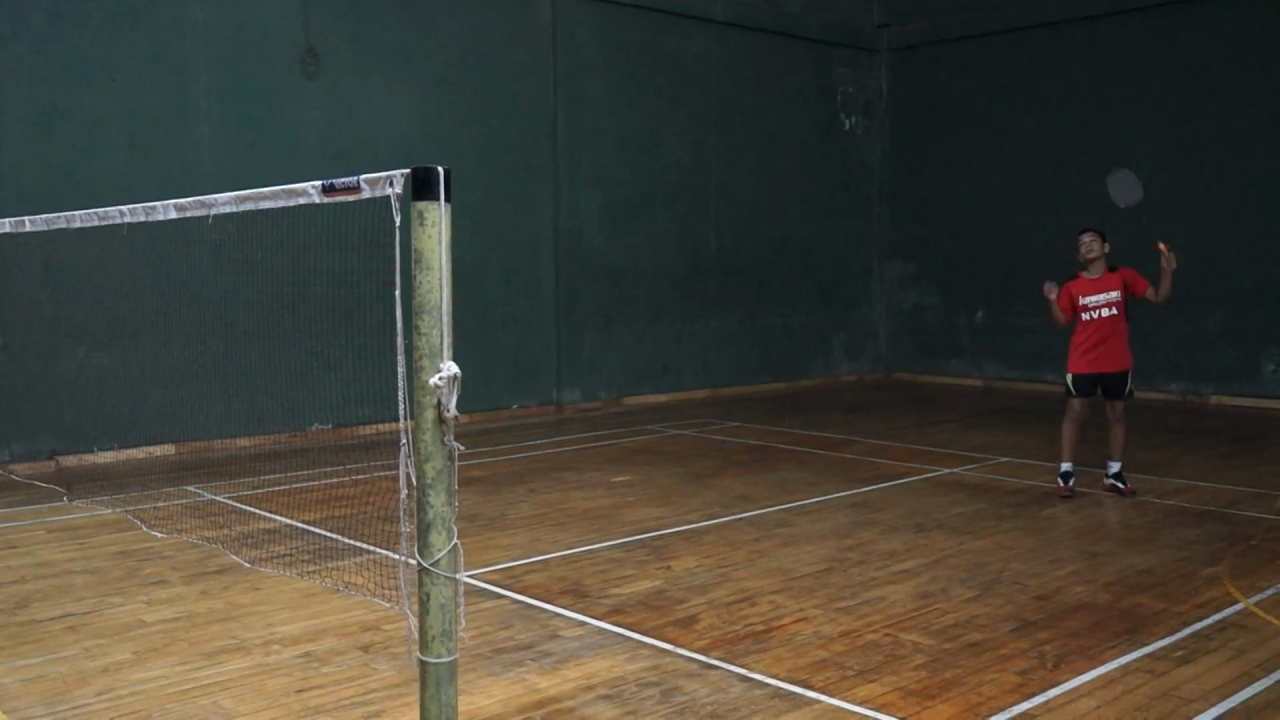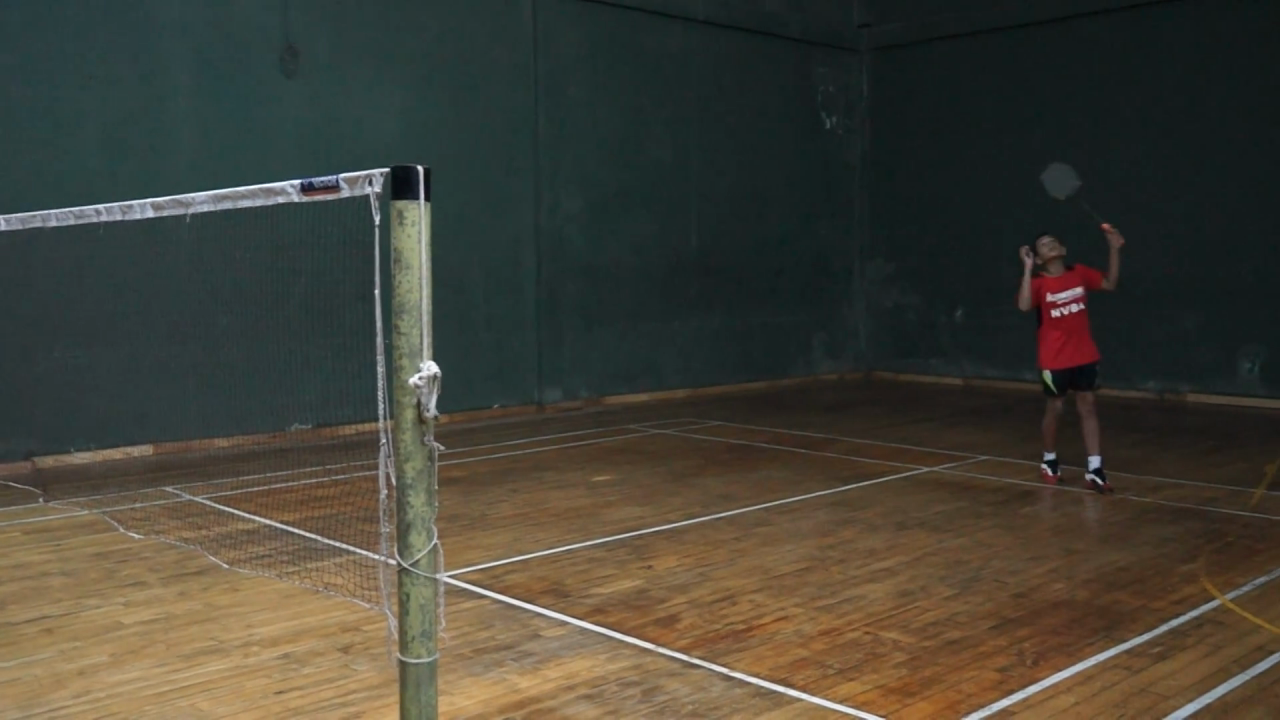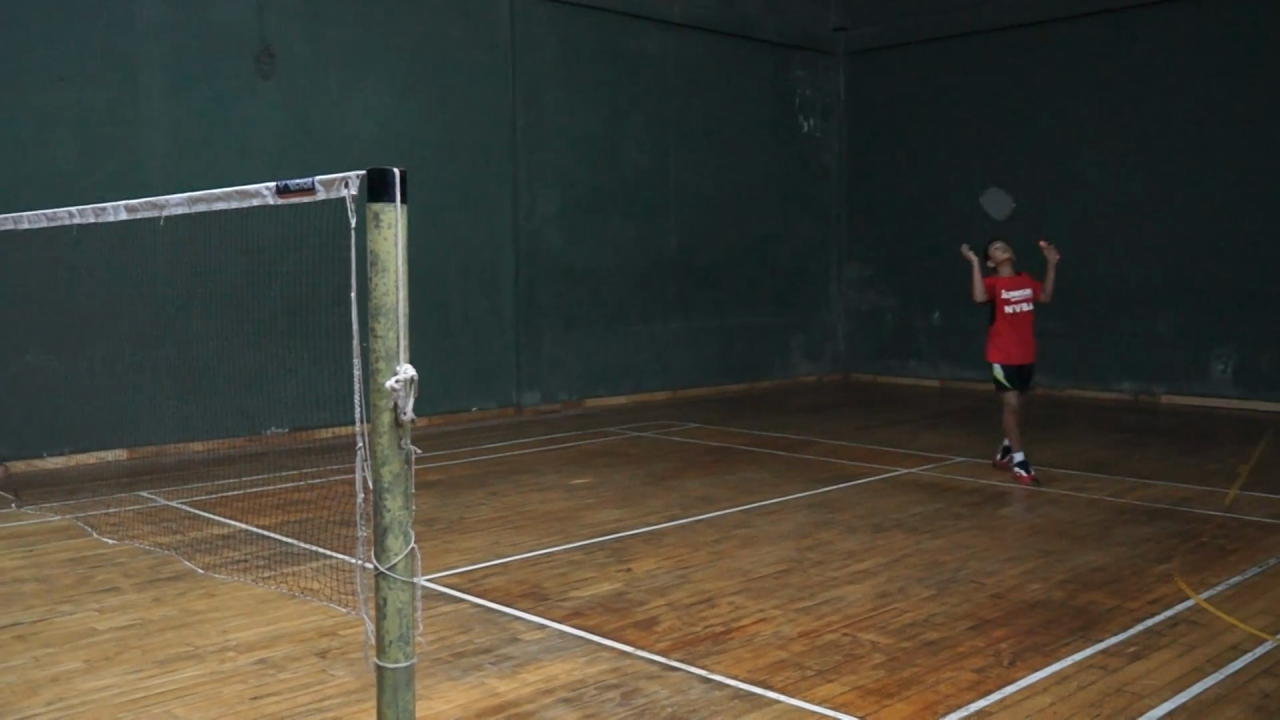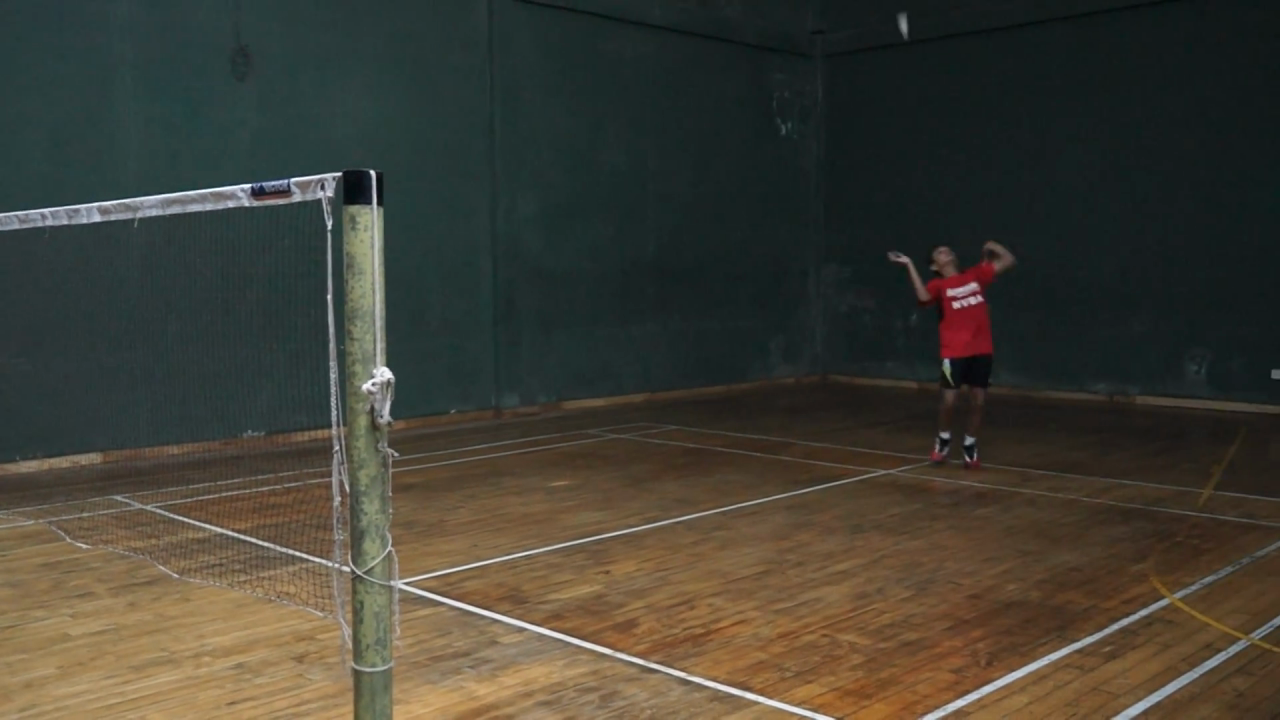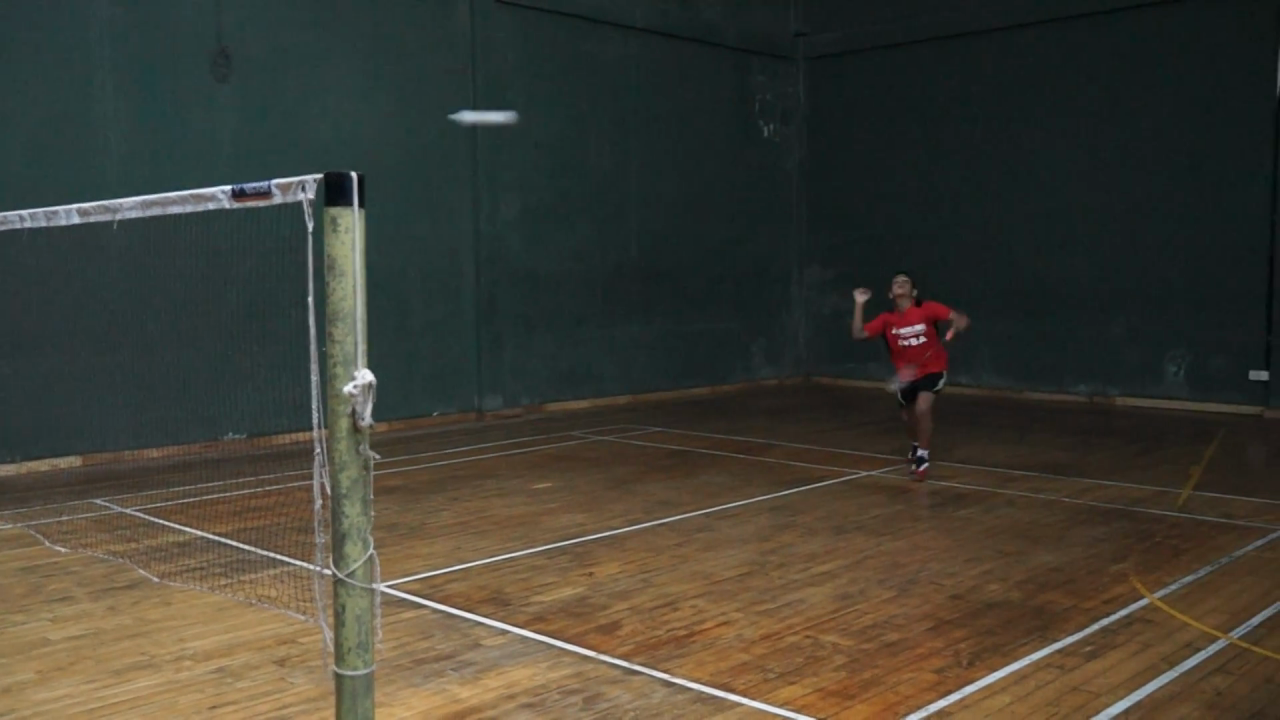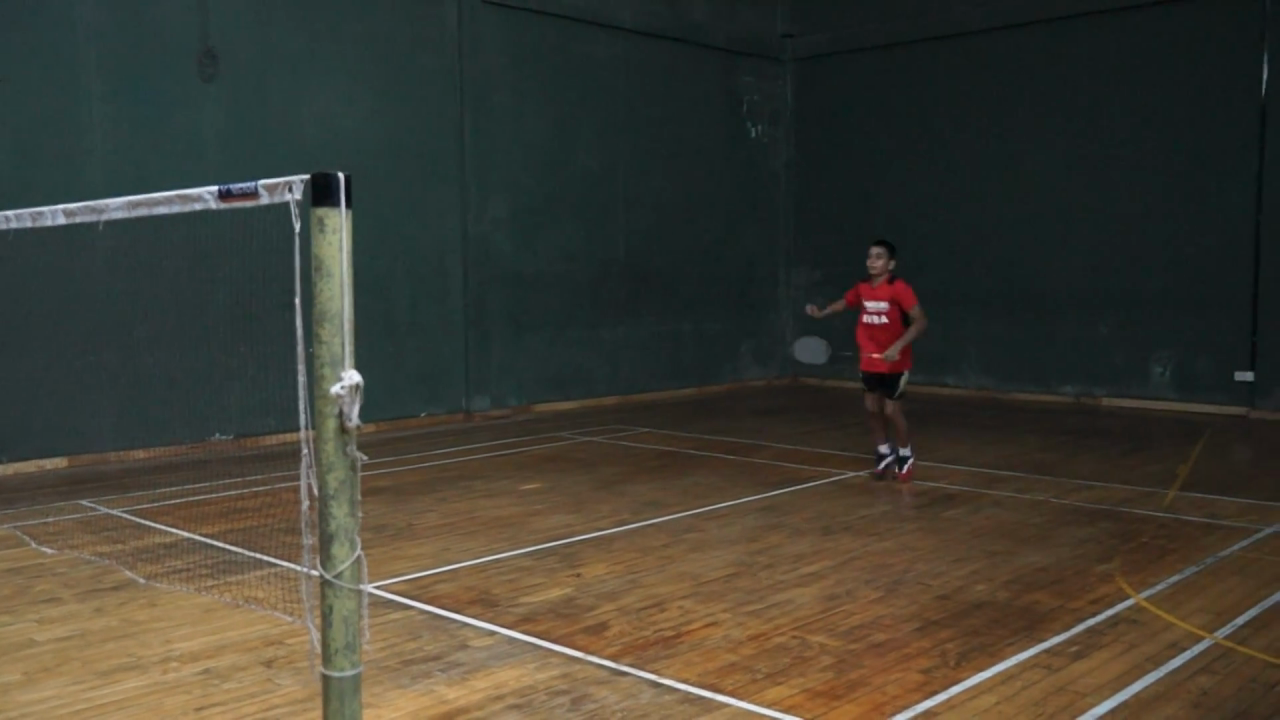
dt=0.3s
person 1, frame 1
left shoulder: (1123, 276)
right shoulder: (1072, 285)
left elbow: (1158, 297)
right elbow: (1063, 321)
left wrist: (1166, 271)
right wrist: (1053, 301)
left hip: (1117, 361)
right hip: (1082, 361)
left knee: (1116, 414)
right knee: (1074, 412)
left ankle: (1114, 473)
right ankle: (1066, 472)
person 1, frame 2
left shoulder: (1079, 273)
right shoulder: (1038, 282)
left elbow: (1110, 284)
right elbow: (1024, 306)
left wrist: (1114, 250)
right wrist: (1027, 267)
left hip: (1086, 355)
right hip: (1054, 358)
left knee: (1088, 409)
right knee: (1055, 408)
left ankle: (1095, 470)
right ankle: (1049, 460)
person 1, frame 3
left shoulder: (1025, 279)
right shoulder: (992, 282)
left elbow: (1045, 297)
right elbow: (979, 298)
left wrist: (1051, 264)
right wrist: (975, 263)
left hip: (1026, 355)
right hip: (1002, 355)
left knee: (1018, 403)
right knee: (1012, 404)
left ankle: (1007, 447)
right ankle: (1018, 460)
person 1, frame 4
left shoulder: (976, 275)
right shoulder: (937, 285)
left elbow: (1009, 261)
right elbow: (923, 296)
left wrist: (992, 247)
right wrist: (910, 266)
left hip: (981, 350)
right hip: (955, 352)
left knee: (978, 399)
right knee: (949, 398)
left ankle: (970, 443)
right ankle: (944, 438)
person 1, frame 5
left shoulder: (928, 309)
right shoulder: (886, 319)
left elbow: (960, 318)
right elbow: (858, 334)
left wrist: (959, 324)
right wrist: (859, 305)
left hip: (932, 369)
right hip: (907, 374)
left knee: (923, 409)
right knee: (908, 416)
left ankle: (923, 457)
right ankle: (917, 445)
person 1, frame 6
left shoulder: (900, 289)
right shoulder: (860, 288)
left elbow: (920, 322)
right elbow: (847, 302)
left wrist: (898, 346)
right wrist: (822, 312)
left hip: (893, 360)
right hip: (869, 360)
left knee: (891, 410)
right knee: (872, 407)
left ankle: (905, 453)
right ankle: (885, 453)
